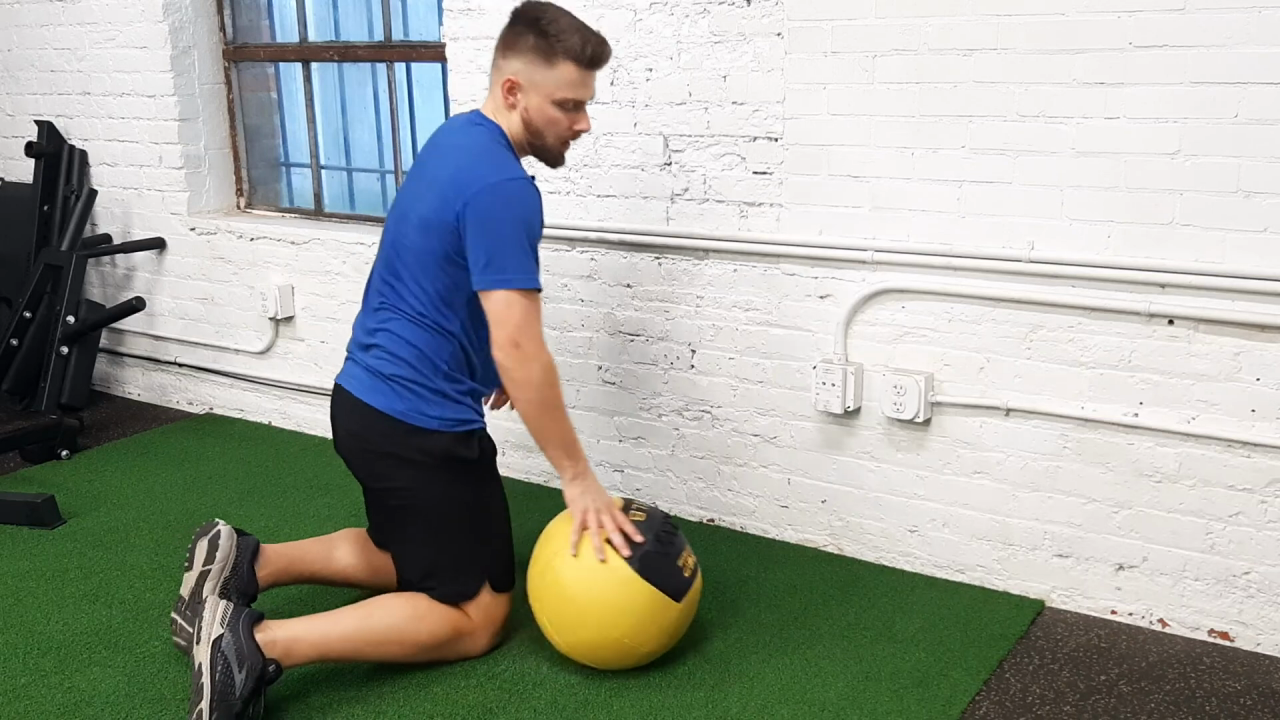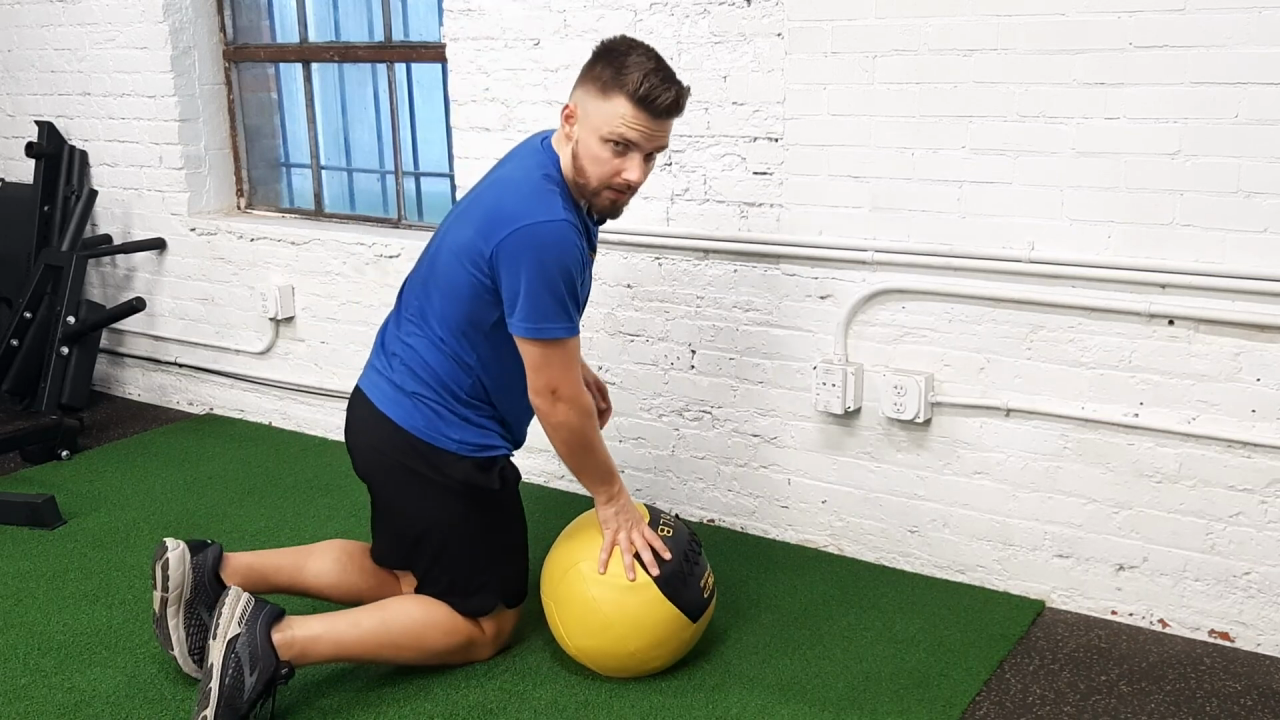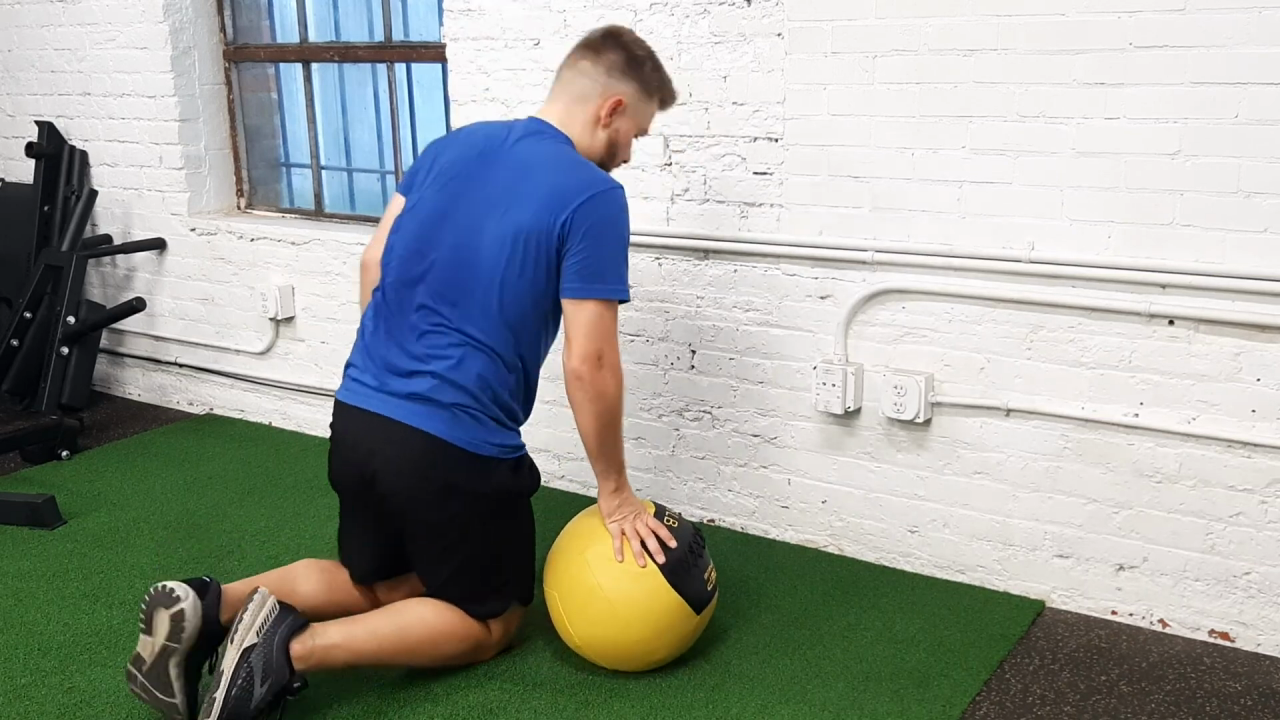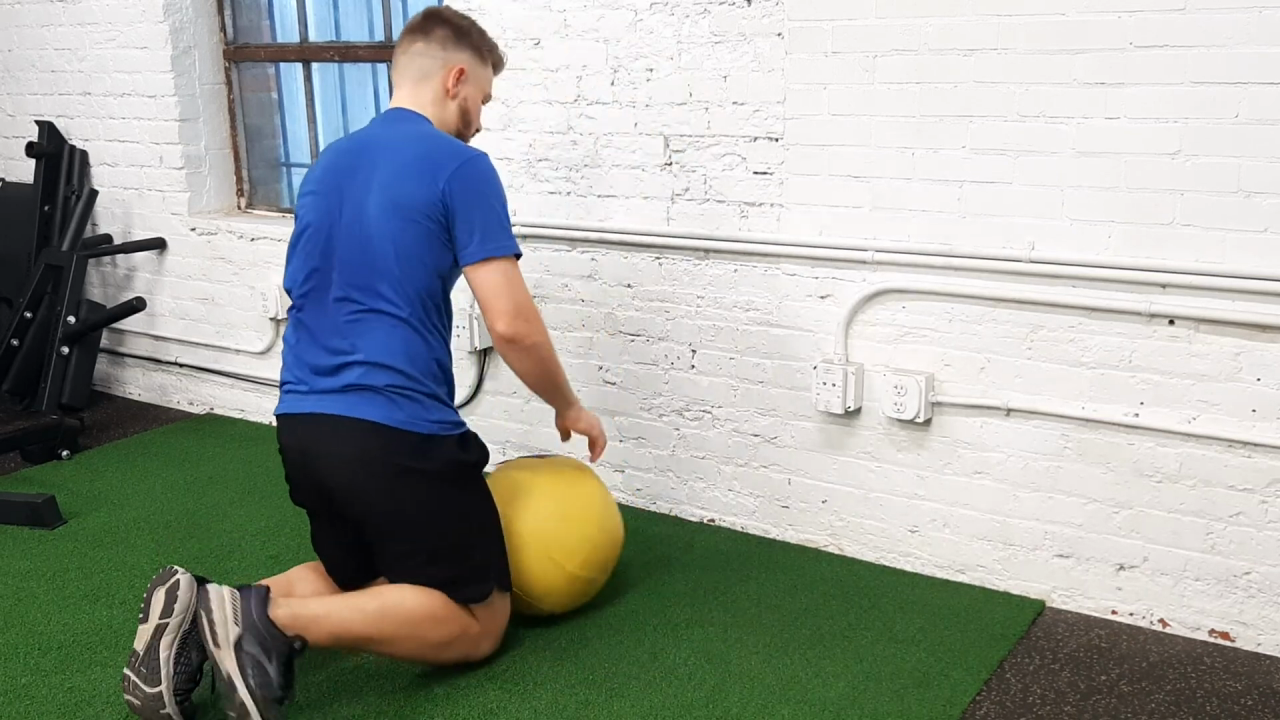
dt=0.7s
person 1, frame 1
left shoulder: (457, 138)
right shoulder: (503, 188)
right elbow: (519, 354)
left wrist: (492, 349)
right wrist: (578, 478)
left hip: (368, 400)
right hip: (420, 426)
left knee: (411, 558)
right knee: (474, 616)
left ankle: (248, 562)
right ankle: (256, 643)
person 1, frame 2
left shoulder: (545, 161)
right shoulder: (543, 227)
right elbow: (554, 399)
left wrist: (579, 369)
right wrist: (613, 500)
left hip: (387, 411)
right hip: (437, 441)
left knee: (403, 576)
right knee: (483, 622)
left ankle: (214, 571)
right ankle: (275, 642)
person 1, frame 3
left shoulder: (455, 145)
right shoulder: (594, 197)
left elbow: (374, 265)
right elbow: (589, 366)
right wrist: (616, 494)
left hip: (357, 416)
right hip: (453, 447)
left knee: (375, 584)
right knee: (487, 621)
left ankle: (210, 608)
right ankle: (296, 647)
person 1, frame 4
left shoulder: (328, 165)
right shoulder: (459, 167)
right elbow: (511, 324)
right wrist: (568, 407)
left hip: (304, 422)
right hip: (395, 431)
left knee: (362, 579)
right knee: (475, 619)
left ankle: (199, 608)
right ankle: (272, 617)
